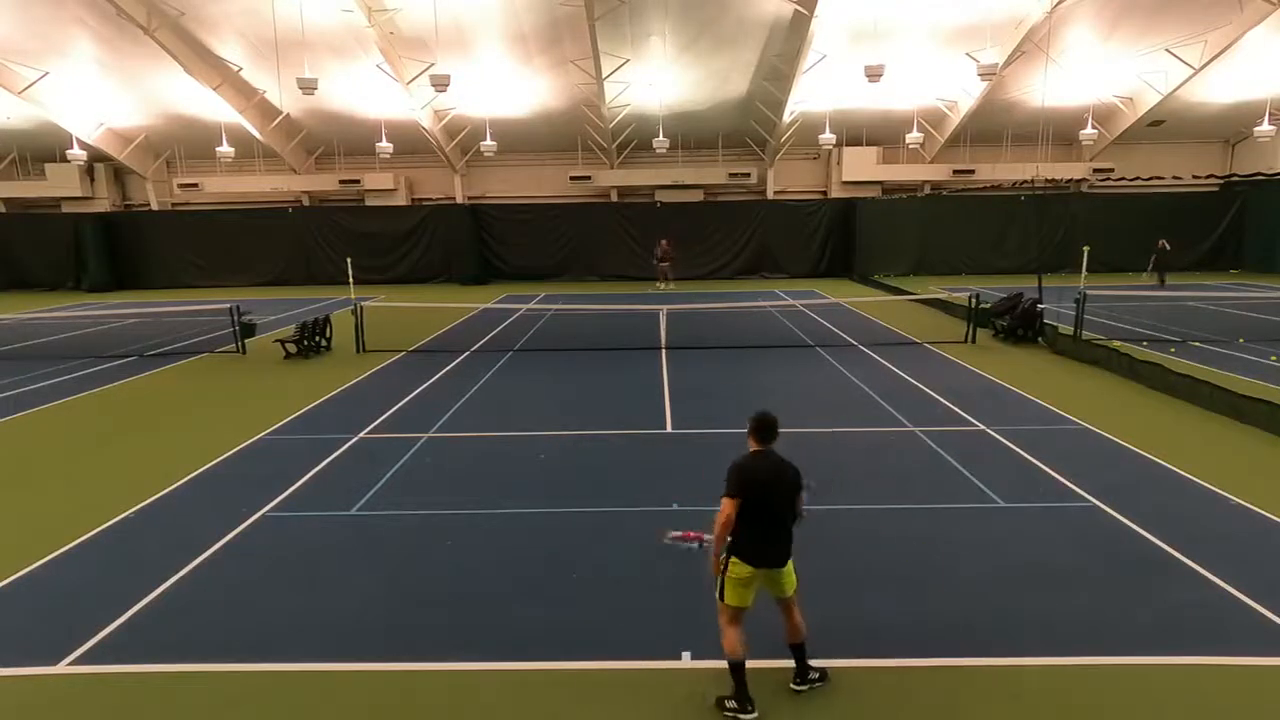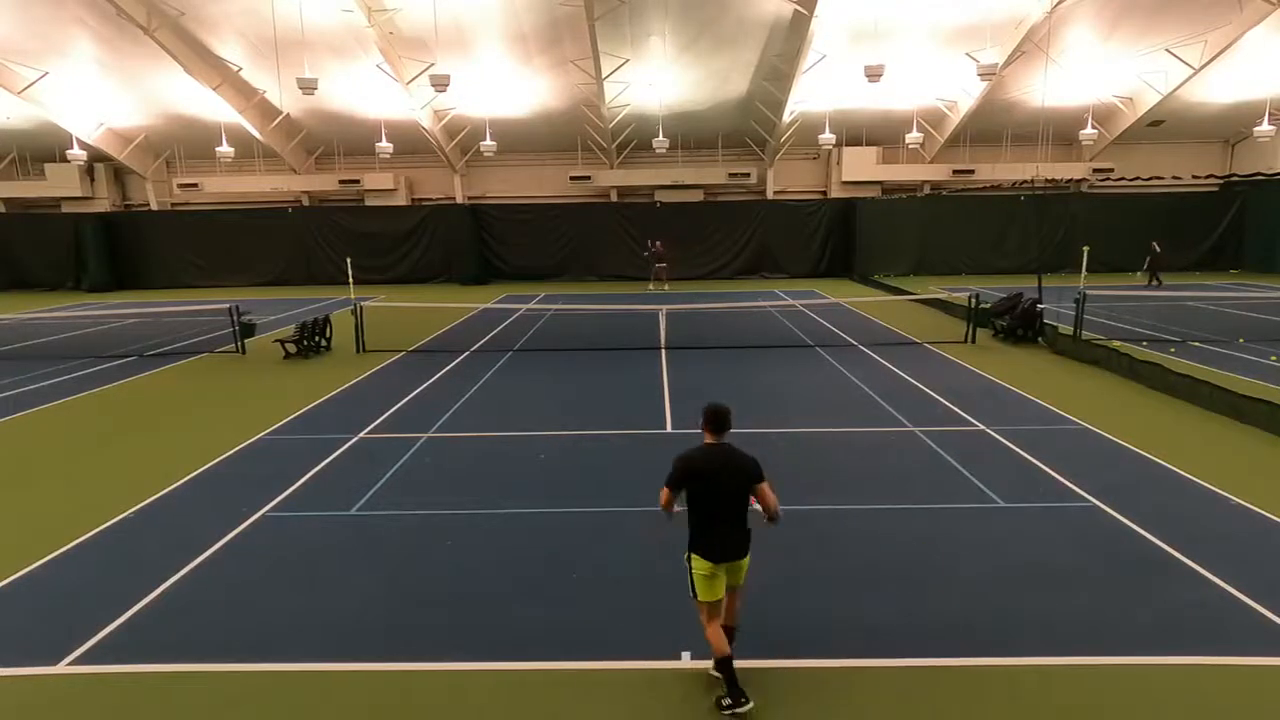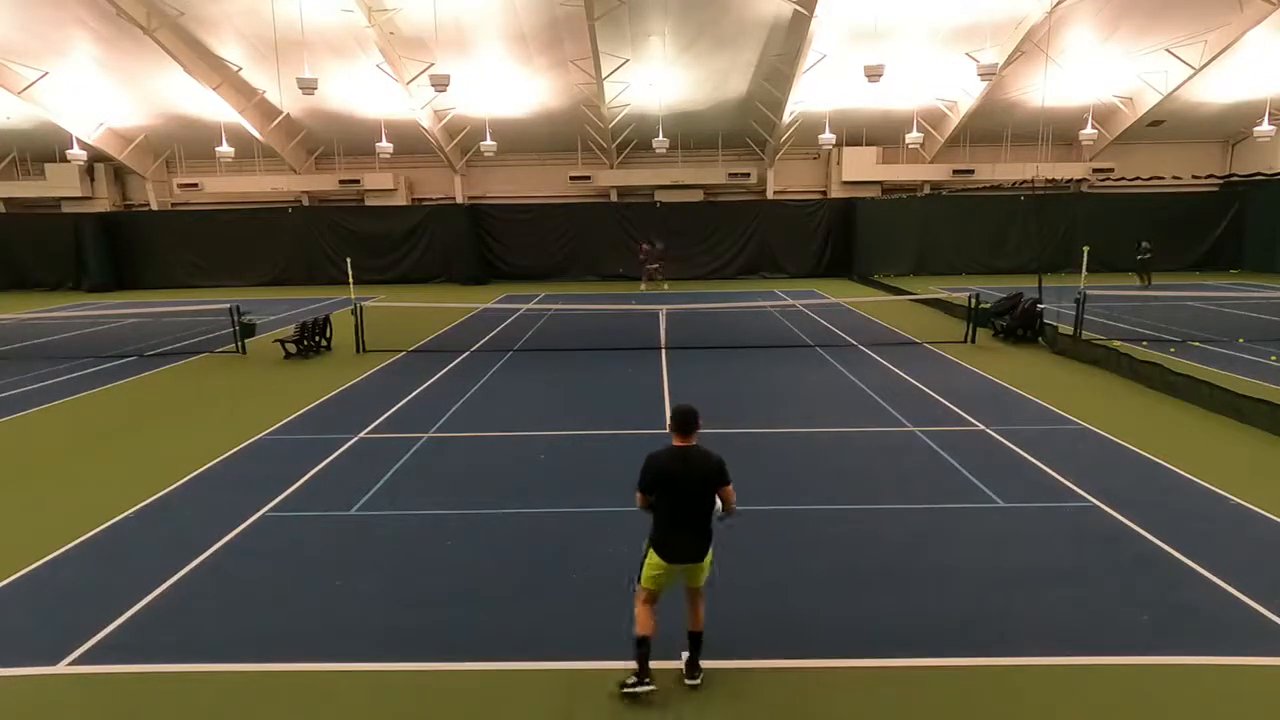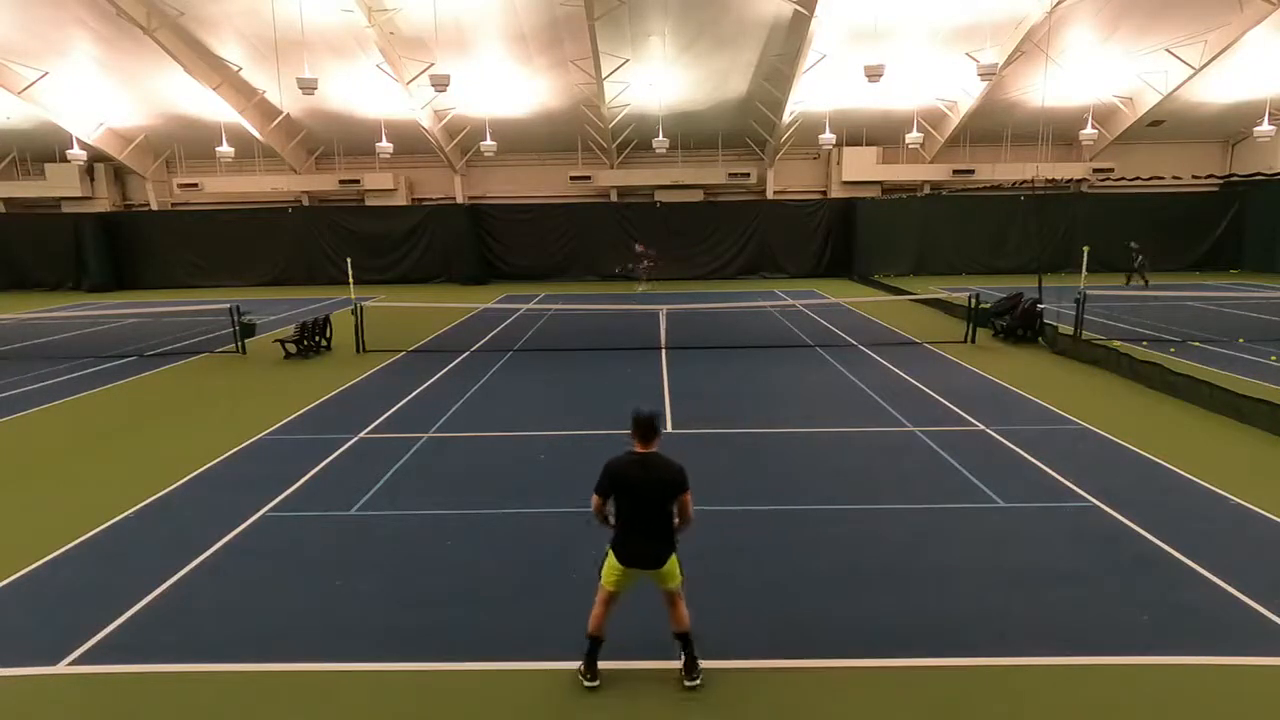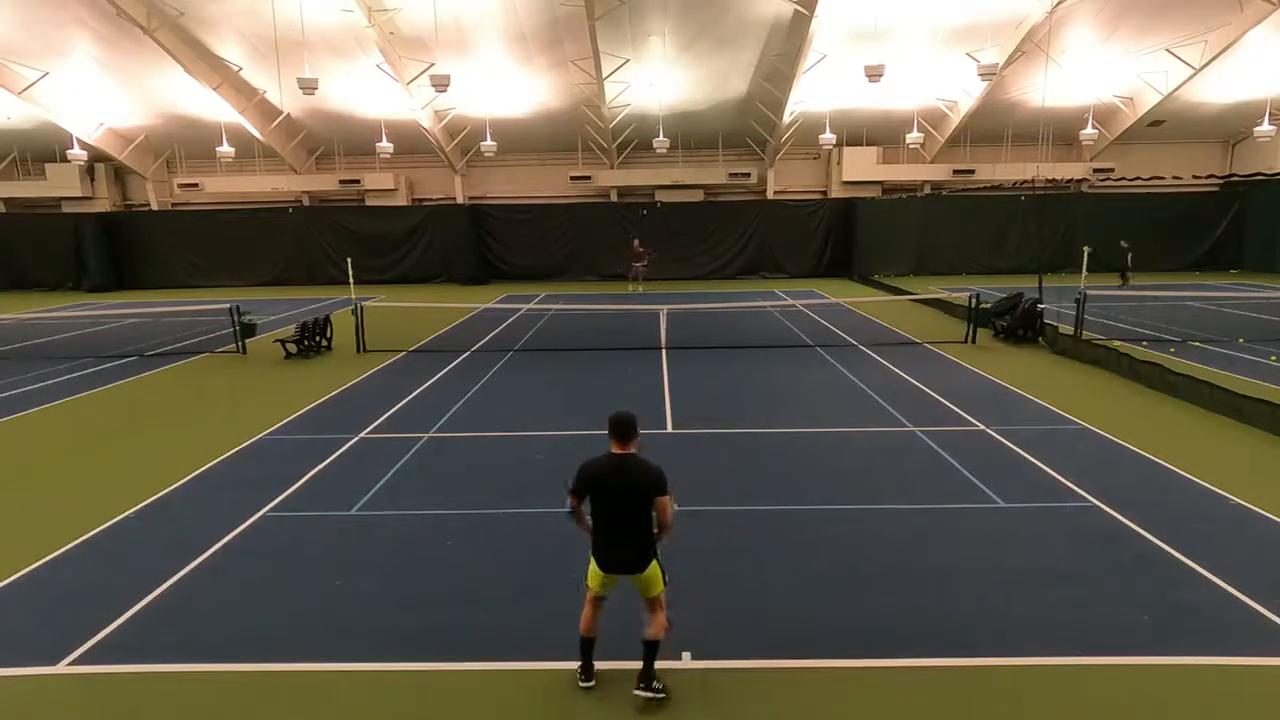
dt=0.3s
person 1, frame 1
left shoulder: (742, 467)
right shoulder: (791, 470)
left elbow: (726, 516)
right elbow: (797, 513)
left wrist: (716, 555)
left hip: (743, 557)
right hip: (780, 556)
left knee: (729, 622)
right knee: (789, 609)
right ankle: (803, 672)
person 1, frame 2
left shoulder: (687, 460)
right shoulder: (747, 462)
left elbow: (665, 503)
right elbow: (771, 507)
left wrist: (672, 512)
right wrist: (772, 516)
left hip: (704, 552)
right hip: (739, 548)
left knee: (710, 620)
right knee: (732, 597)
left ankle: (736, 695)
right ankle: (722, 664)
person 1, frame 3
left shoulder: (654, 461)
right shoulder: (714, 462)
left elbow: (642, 504)
right elbow: (729, 507)
right wrist: (723, 512)
left hip: (663, 548)
right hip: (699, 549)
left knee: (644, 604)
right knee: (695, 601)
left ankle: (642, 674)
right ankle: (693, 667)
person 1, frame 4
left shoulder: (614, 467)
right shoulder: (674, 471)
left elbow: (597, 508)
right elbow: (687, 517)
left hip: (623, 553)
right hip: (661, 553)
left knee: (602, 603)
right knee: (676, 603)
left ankle: (590, 668)
right ankle: (690, 668)
person 1, frame 5
left shoulder: (590, 469)
right shoulder: (653, 473)
left elbow: (573, 508)
right elbow: (666, 521)
right wrist: (656, 536)
left hip: (603, 556)
right hip: (641, 557)
left knee: (592, 604)
right knee: (657, 610)
left ankle: (586, 669)
right ankle: (646, 678)
